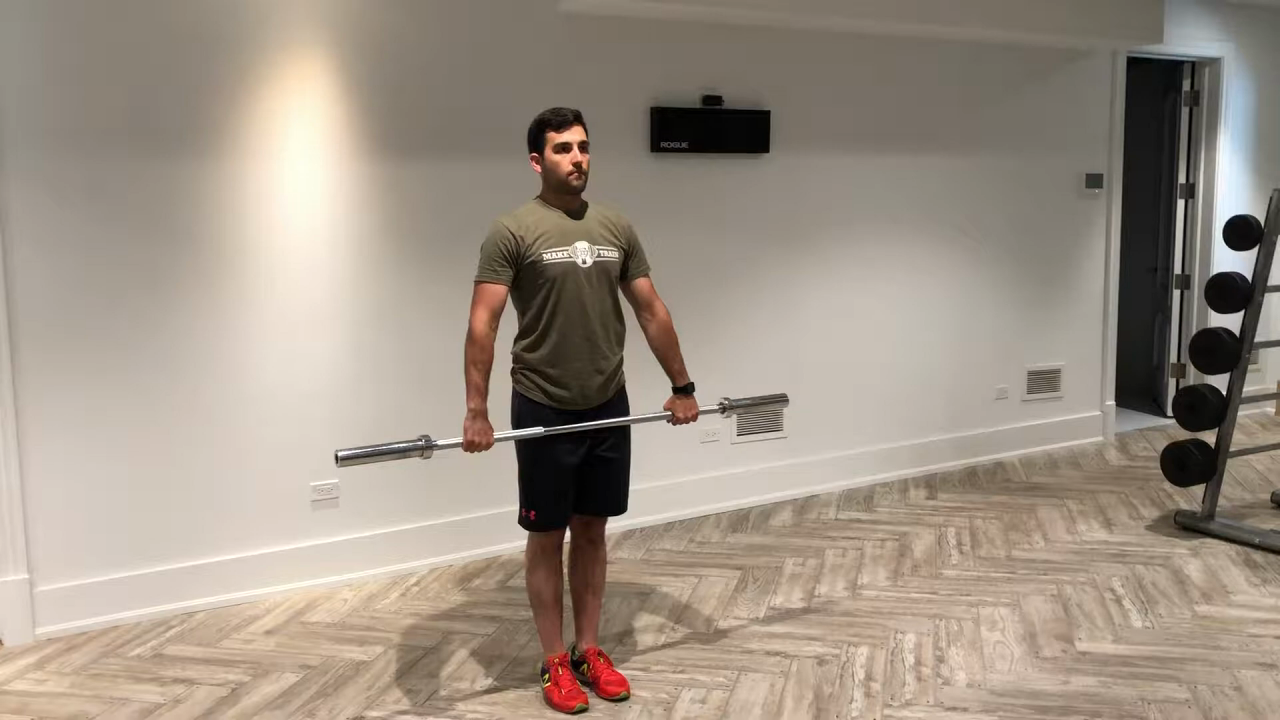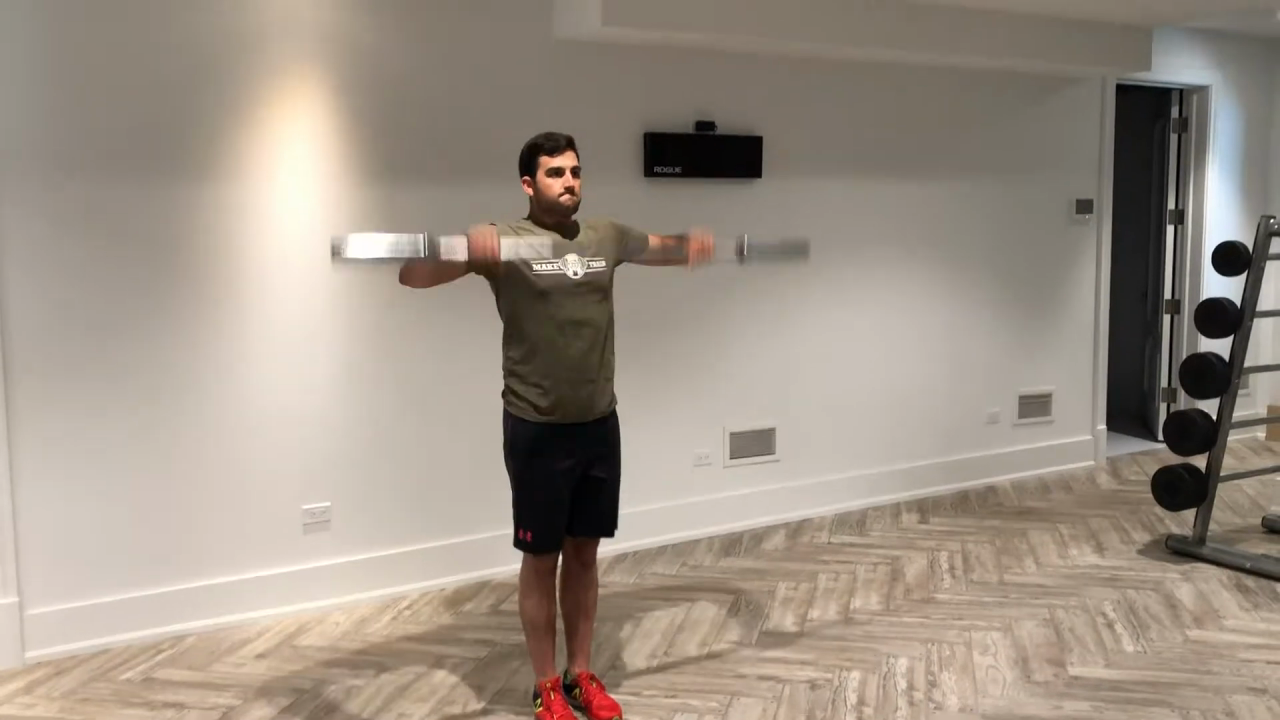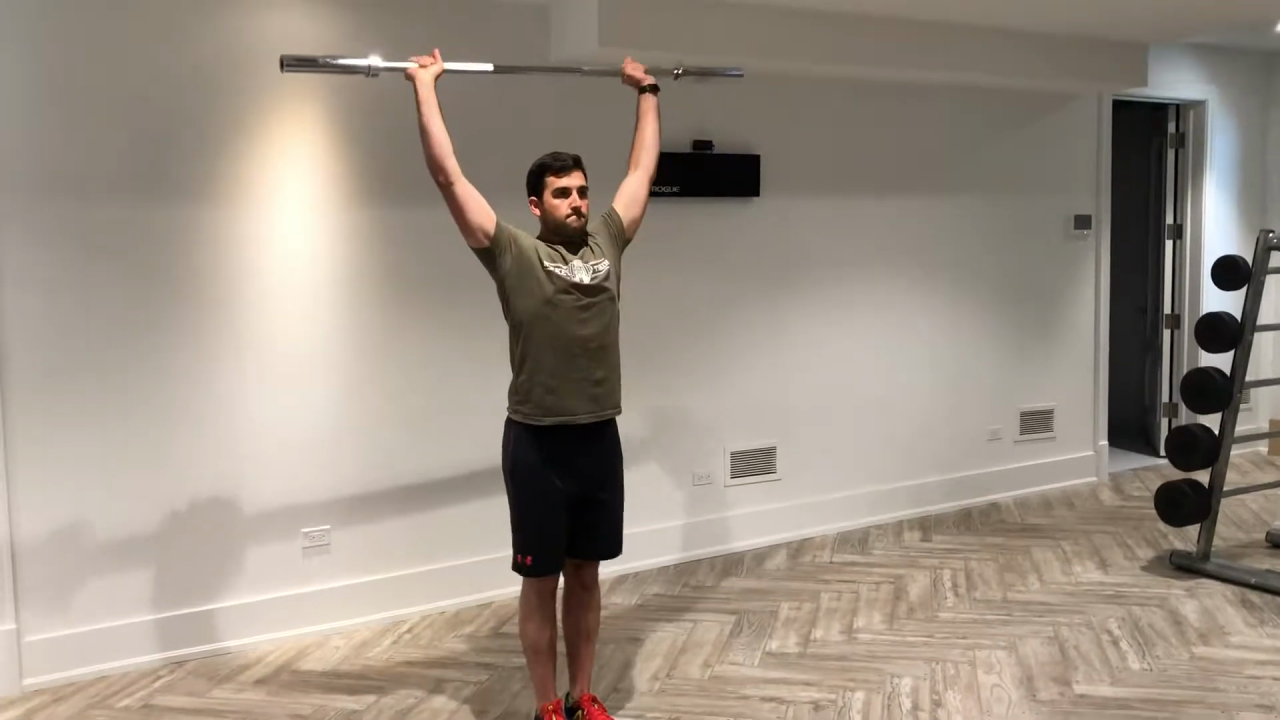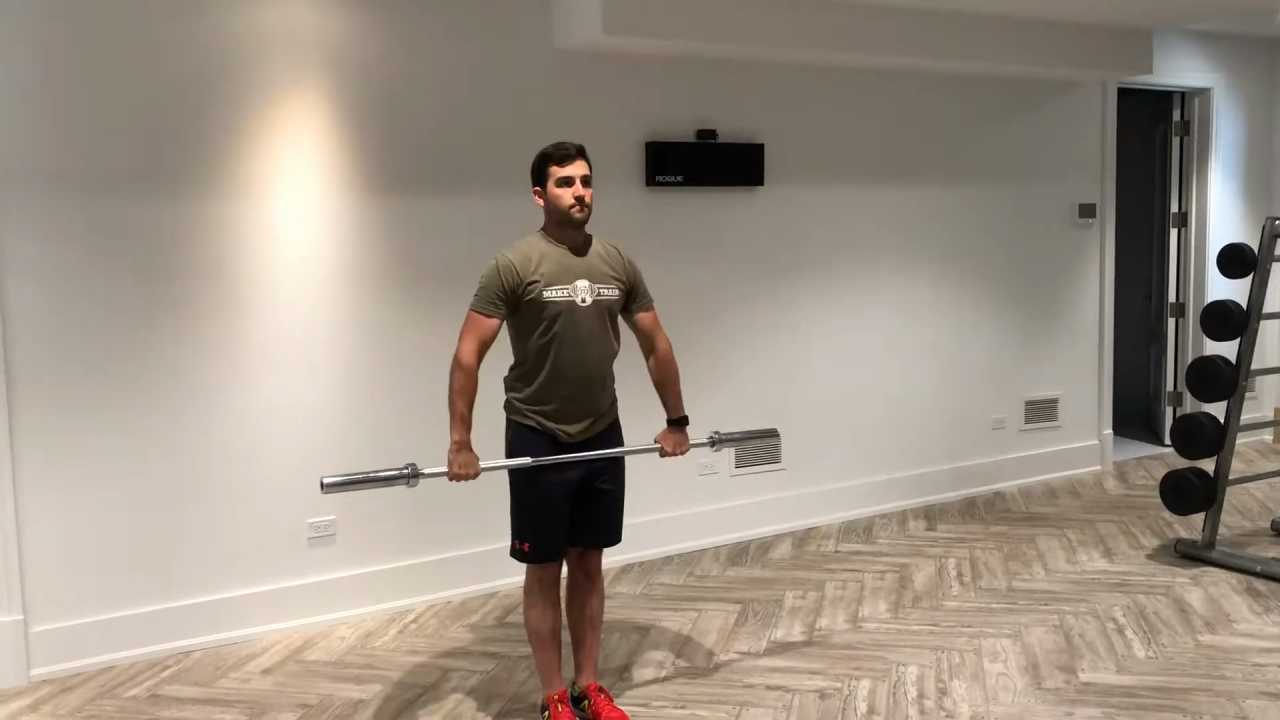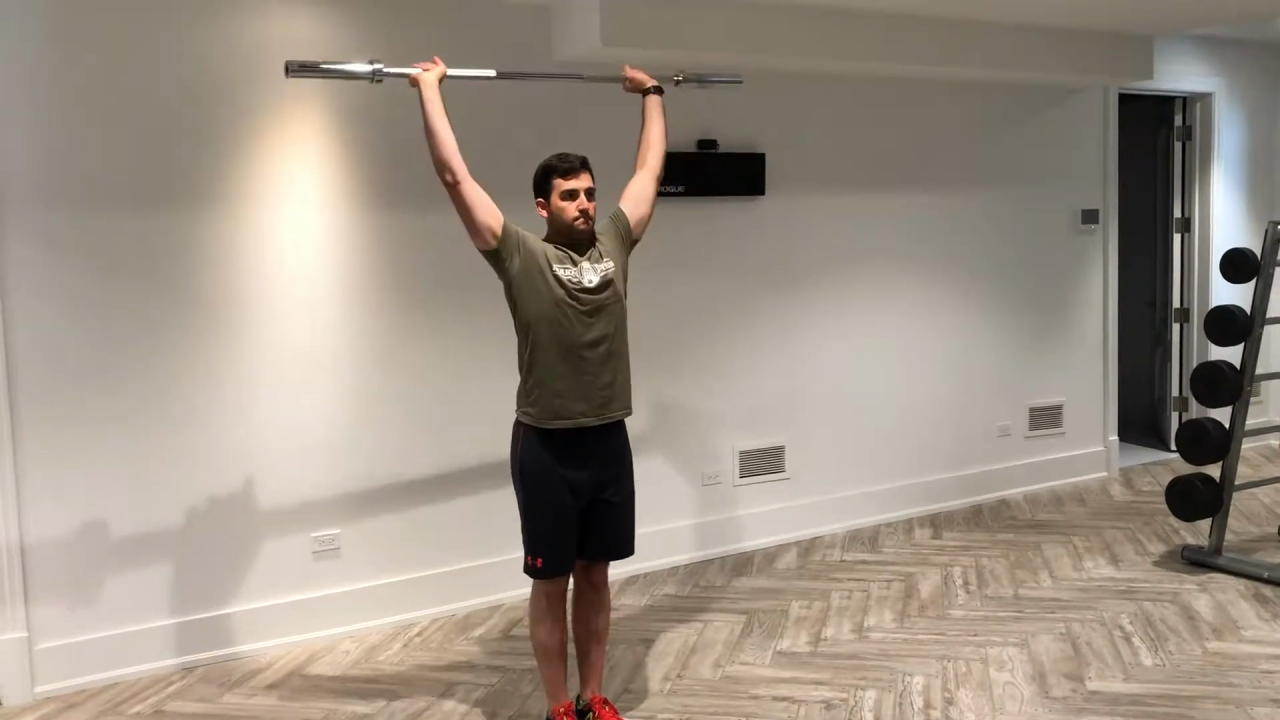
dt=1s
person 1, frame 1
left shoulder: (617, 227)
right shoulder: (513, 231)
left elbow: (651, 310)
right elbow: (483, 322)
left wrist: (681, 385)
right wrist: (476, 409)
left hip: (609, 405)
right hip: (544, 410)
left knee: (592, 529)
right knee: (547, 535)
left ankle: (590, 649)
right ankle: (555, 662)
person 1, frame 2
left shoulder: (607, 235)
right shoulder: (506, 241)
left elbow: (667, 248)
right elbow: (412, 272)
left wrist: (691, 244)
right wrist: (462, 250)
left hip: (599, 423)
right hip: (537, 428)
left knee: (584, 552)
right knee: (542, 558)
person 1, frame 3
left shoulder: (608, 240)
right shoulder: (511, 251)
left elbow: (642, 168)
right elbow: (447, 175)
left wrist: (646, 91)
right wrist: (425, 86)
left hip: (600, 439)
right hip: (537, 443)
left knee: (586, 575)
right knee: (542, 580)
person 1, frame 4
left shoulder: (618, 263)
right shoulder: (514, 265)
left elbow: (655, 344)
right elbow: (467, 353)
left wrist: (676, 421)
right wrist: (459, 442)
left hip: (602, 434)
right hip: (538, 439)
left knee: (589, 562)
right knee: (545, 569)
person 1, frame 5
left shoulder: (613, 242)
right shoulder: (518, 254)
left elbow: (650, 169)
right elbow: (455, 176)
left wrist: (650, 93)
right wrist: (430, 88)
left hip: (608, 440)
right hip: (546, 446)
left knee: (595, 576)
right knee: (551, 582)
